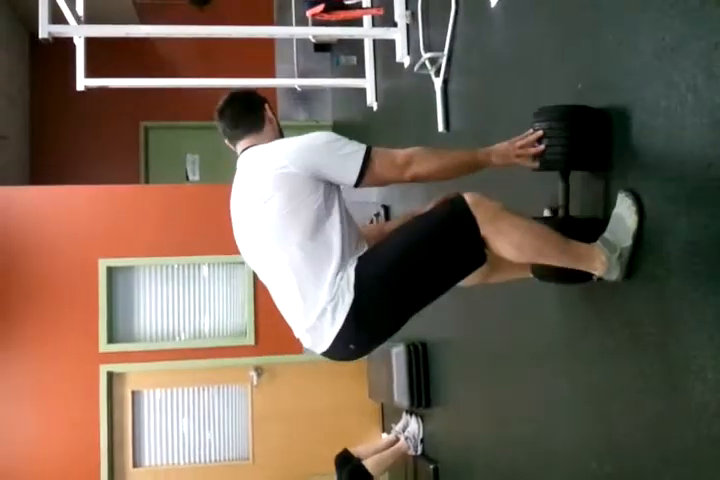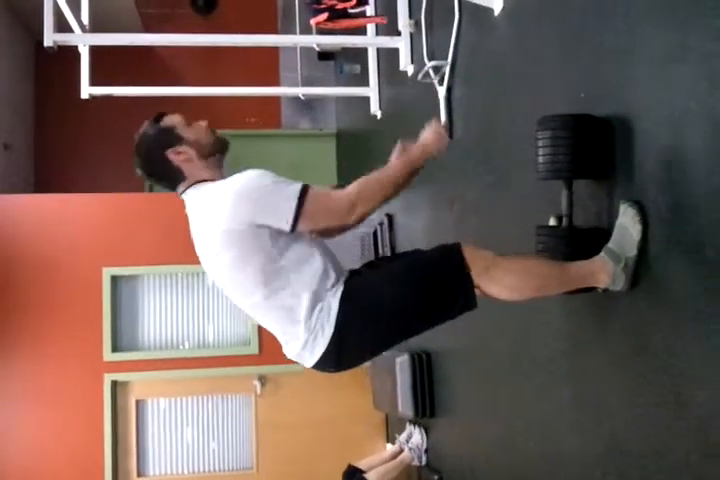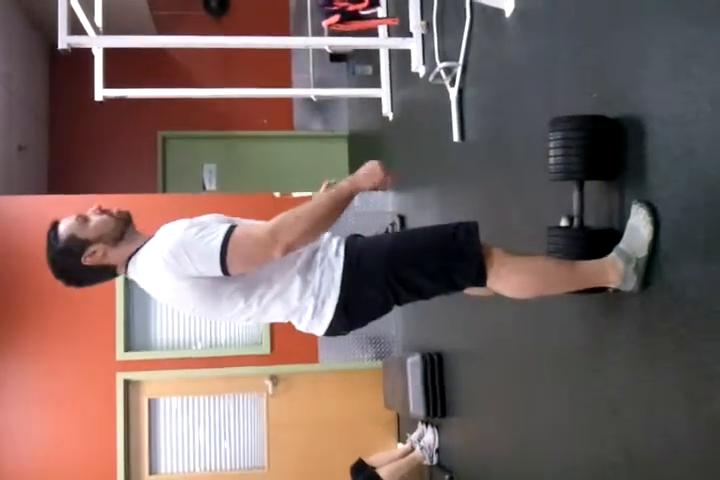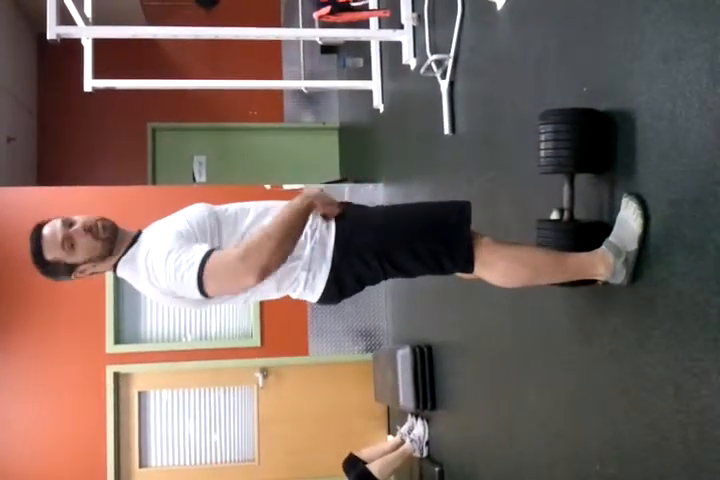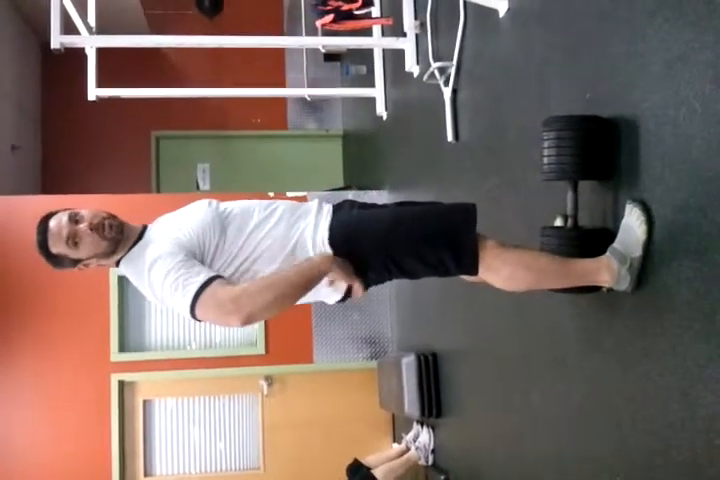
dt=1s
person 1, frame 1
left shoulder: (245, 195)
right shoulder: (300, 150)
right elbow: (407, 166)
left wrist: (428, 216)
right wrist: (491, 156)
left hip: (331, 329)
right hip: (351, 311)
left knee: (471, 259)
right knee: (476, 209)
left ankle: (567, 263)
right ankle: (600, 259)
person 1, frame 2
left shoulder: (212, 209)
right shoulder: (241, 191)
left elbow: (328, 217)
right elbow: (349, 206)
left wrist: (391, 168)
right wrist: (420, 153)
left hip: (324, 326)
right hip: (334, 328)
left knee: (458, 273)
right knee: (473, 264)
left ankle: (571, 276)
right ankle: (603, 269)
person 1, frame 3
left shoulder: (162, 266)
right shoulder: (171, 249)
right elbow: (276, 241)
left wrist: (322, 208)
right wrist: (353, 183)
left hip: (331, 294)
right hip: (343, 281)
left knee: (468, 265)
right knee: (485, 260)
left ankle: (569, 277)
right ankle: (612, 270)
person 1, frame 4
left shoulder: (155, 240)
right shoulder: (158, 269)
right elbow: (251, 267)
left wrist: (308, 207)
right wrist: (307, 199)
left hip: (326, 234)
right hip: (334, 257)
left knee: (459, 245)
right knee: (475, 250)
left ankle: (558, 269)
right ankle: (603, 262)
person 1, frame 5
left shoulder: (163, 228)
right shoulder: (157, 272)
right elbow: (236, 309)
right wrist: (324, 265)
left hip: (330, 218)
right hip: (332, 242)
left knee: (464, 245)
right knee: (479, 254)
left ankle: (558, 269)
right ankle: (608, 268)
